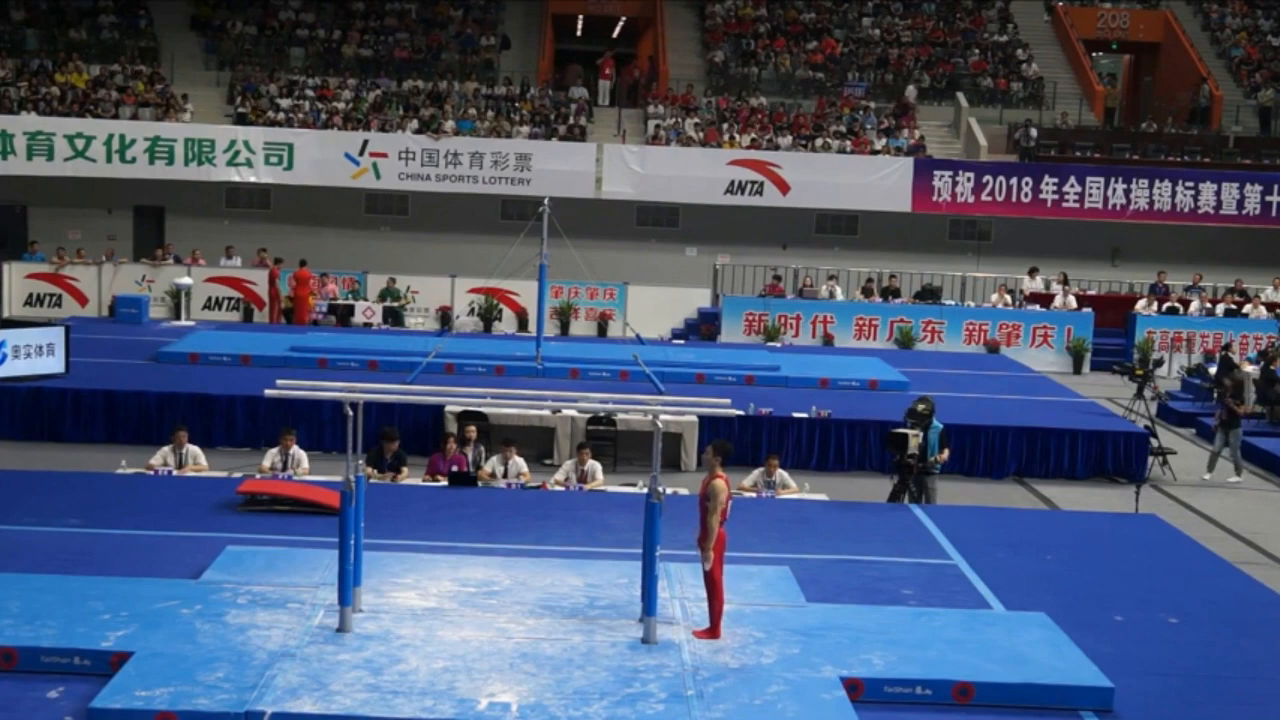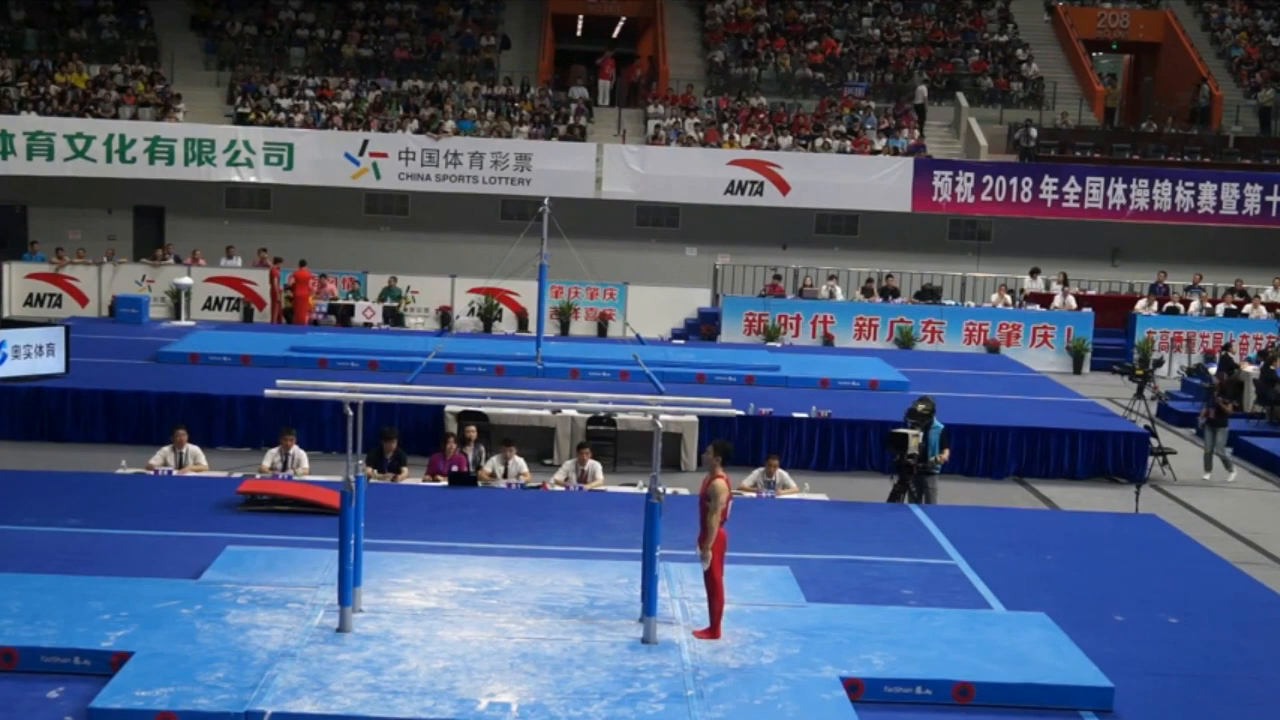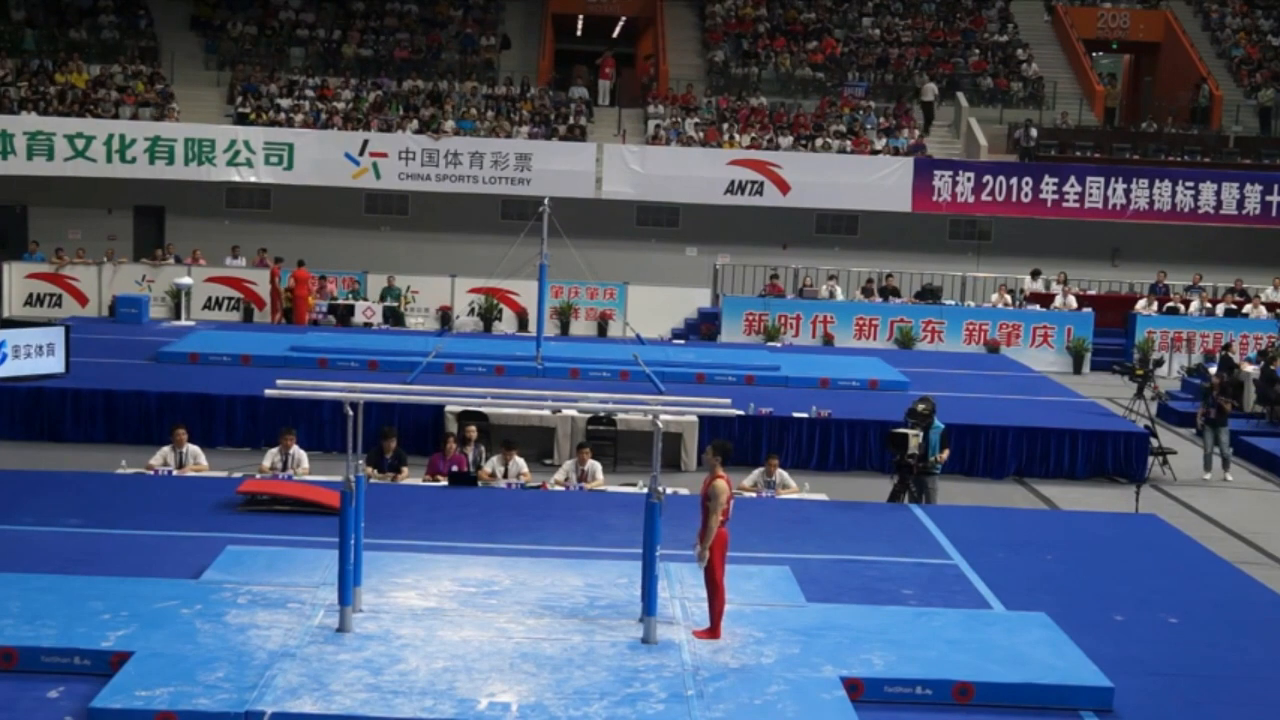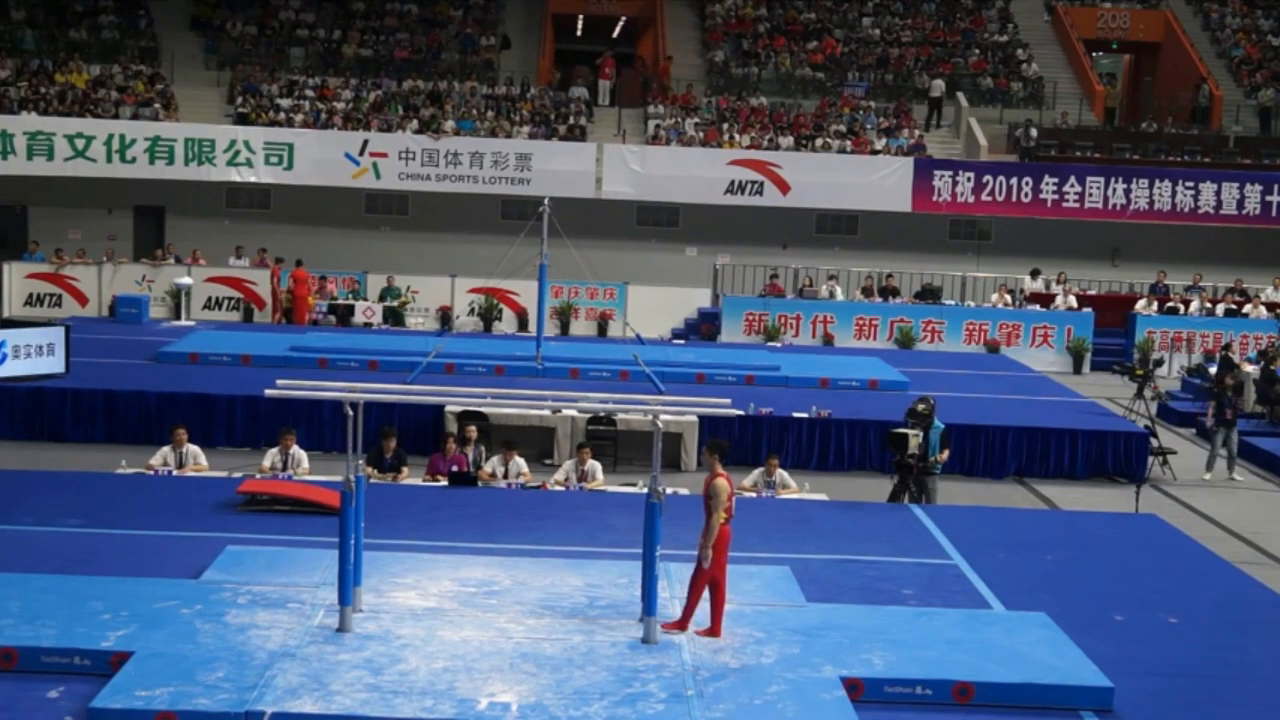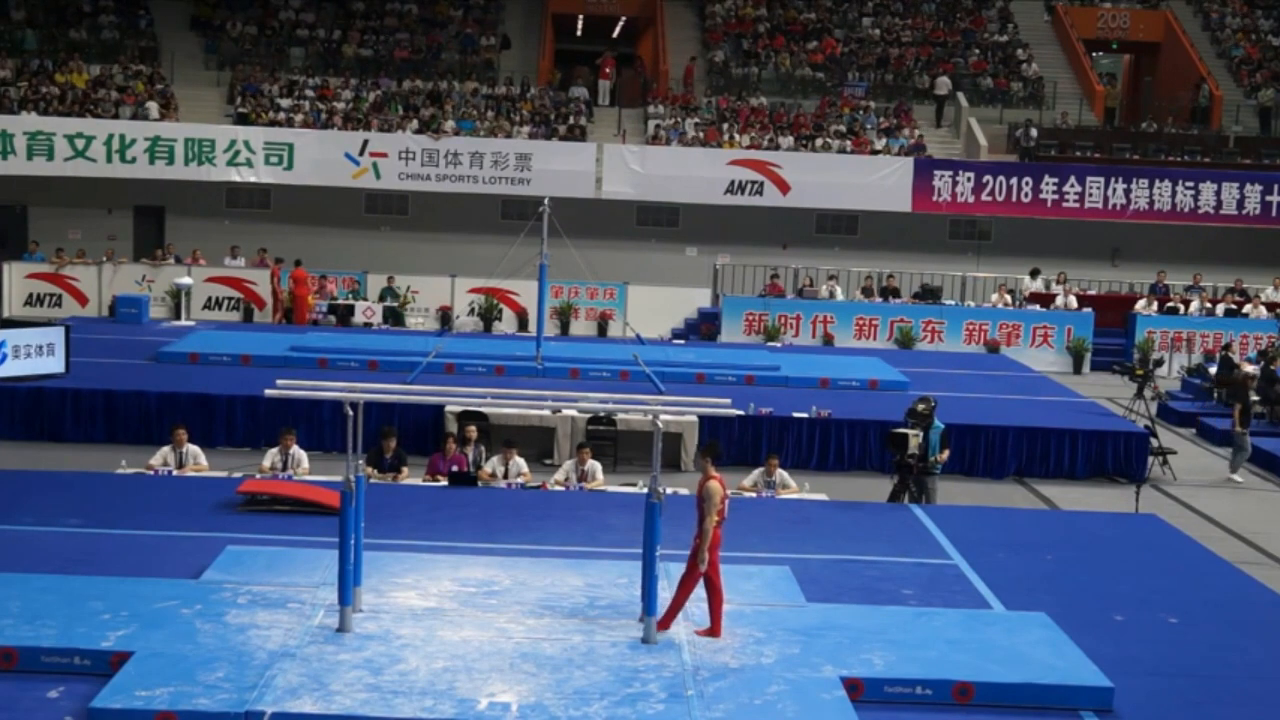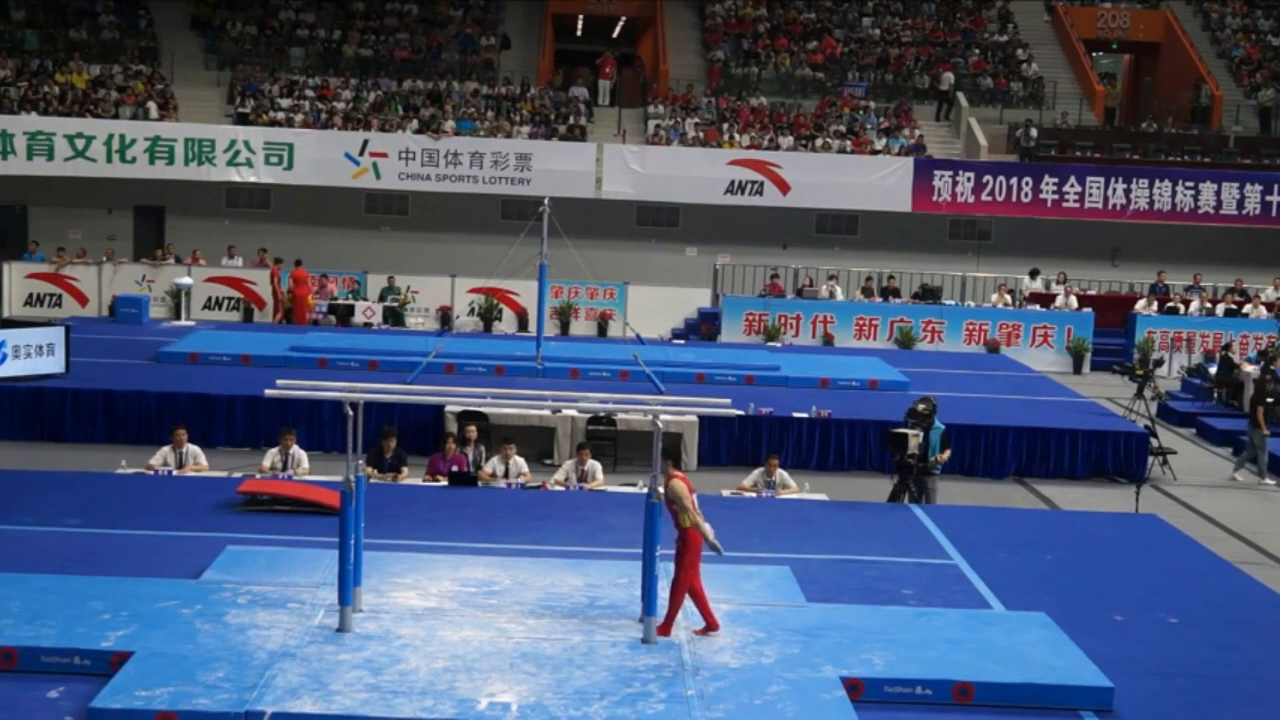
dt=0.5s
person 1, frame 1
left shoulder: (717, 484)
right shoulder: (710, 478)
left elbow: (714, 518)
left wrist: (709, 548)
right wrist: (702, 540)
left hip: (714, 538)
right hip: (708, 536)
left knee: (714, 584)
right knee: (710, 584)
left ankle: (714, 630)
right ankle: (712, 627)
person 1, frame 2
left shoulder: (718, 484)
right shoulder: (711, 478)
left elbow: (715, 518)
left wrist: (707, 547)
right wrist: (702, 540)
left hip: (714, 538)
right hip: (708, 536)
left knee: (714, 584)
right knee: (711, 584)
left ankle: (714, 630)
right ankle: (712, 627)
person 1, frame 3
left shoulder: (718, 485)
right shoulder: (711, 478)
left elbow: (715, 518)
left wrist: (705, 547)
right wrist: (700, 538)
left hip: (715, 538)
right hip: (710, 536)
left knee: (715, 584)
right knee: (712, 584)
left ankle: (714, 630)
right ankle: (713, 627)
person 1, frame 4
left shoulder: (719, 483)
right shoulder: (714, 478)
left elbow: (717, 517)
left wrist: (707, 546)
right wrist: (705, 538)
left hip: (717, 536)
right hip: (715, 534)
left knee: (699, 579)
right knee: (716, 582)
left ankle: (683, 622)
right ankle: (715, 627)
person 1, frame 5
left shoulder: (711, 485)
right shoulder: (710, 480)
left elbow: (710, 520)
left wrist: (703, 550)
left hip: (707, 538)
right hip: (710, 537)
left knee: (687, 582)
right knee: (712, 584)
left ankle: (665, 622)
right ankle: (715, 628)
person 1, frame 6
left shoulder: (673, 484)
right shoulder: (678, 479)
left elbow: (690, 513)
right elbow: (693, 509)
left wrist: (707, 538)
right wrist: (706, 531)
left hip: (689, 537)
right hip: (690, 535)
left knee: (679, 584)
right knee: (690, 582)
left ankle: (665, 627)
right ankle: (711, 623)
